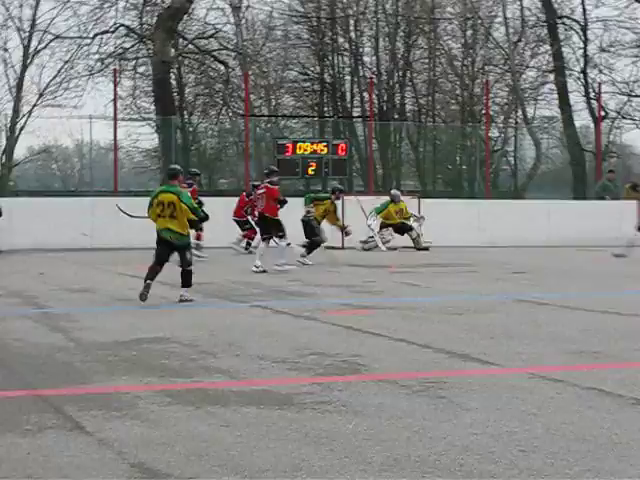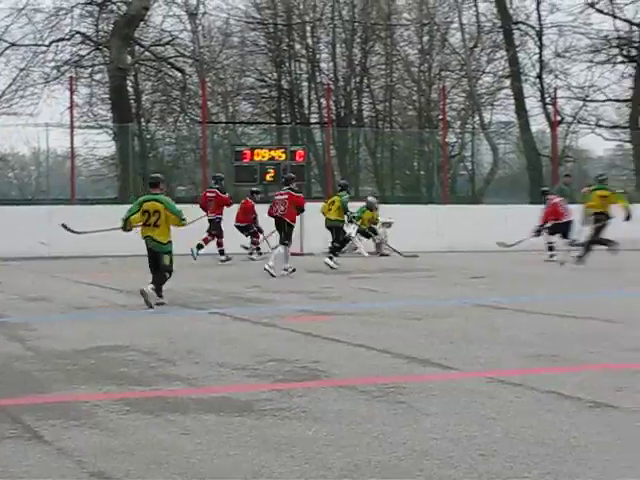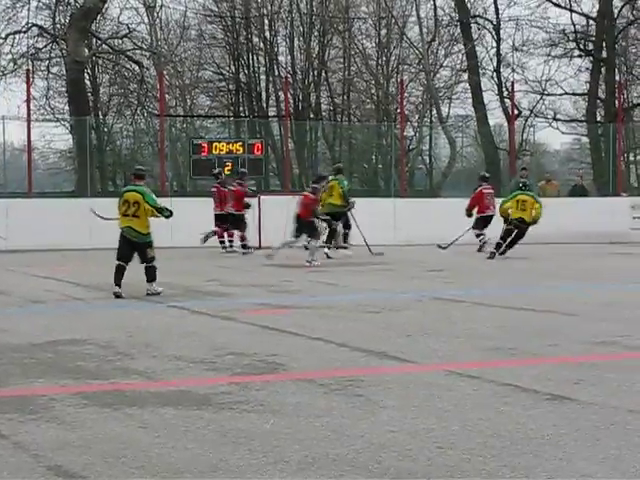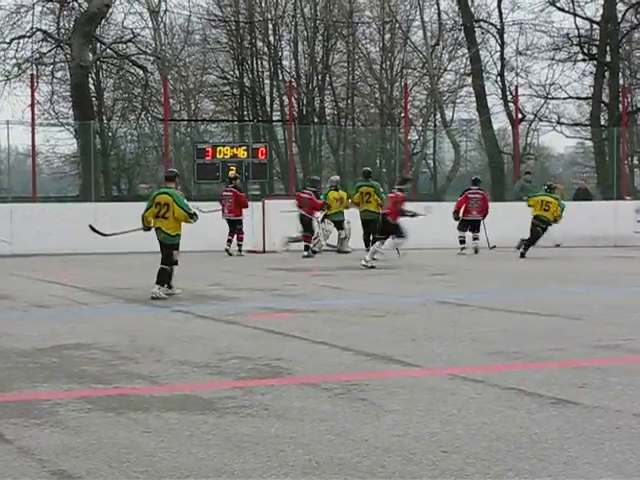
dt=0.4s
person 1, frame 1
left shoulder: (158, 192)
right shoulder: (181, 193)
left elbow: (152, 214)
right elbow: (191, 208)
right wrist: (202, 216)
left hip: (163, 234)
right hip: (180, 234)
left knee: (158, 262)
right knee: (186, 264)
left ankle: (148, 283)
right ankle: (184, 293)
person 1, frame 2
left shoulder: (141, 201)
right shoulder: (165, 201)
left elbow: (128, 218)
right elbow: (180, 220)
left wrist: (126, 227)
right wrist: (181, 221)
left hip: (149, 242)
right hip: (163, 242)
left knee: (156, 270)
right knee: (165, 272)
left ankle: (158, 297)
right ankle: (149, 289)
person 1, frame 3
left shoulder: (124, 192)
right shoulder: (145, 192)
right elbow: (154, 207)
right wrist: (167, 212)
left hip: (126, 232)
right hip: (142, 233)
left knee: (122, 260)
right knee: (149, 260)
left ankle: (117, 288)
right ankle: (151, 287)
person 1, frame 4
left shoulder: (156, 194)
right shoulder: (176, 194)
left elbow: (147, 214)
right elbow: (186, 214)
left wrist: (146, 225)
right wrist: (194, 217)
left hip: (160, 233)
right hip: (172, 234)
left knee: (168, 261)
right knee: (167, 263)
left ankle: (169, 288)
right ankle: (156, 290)
